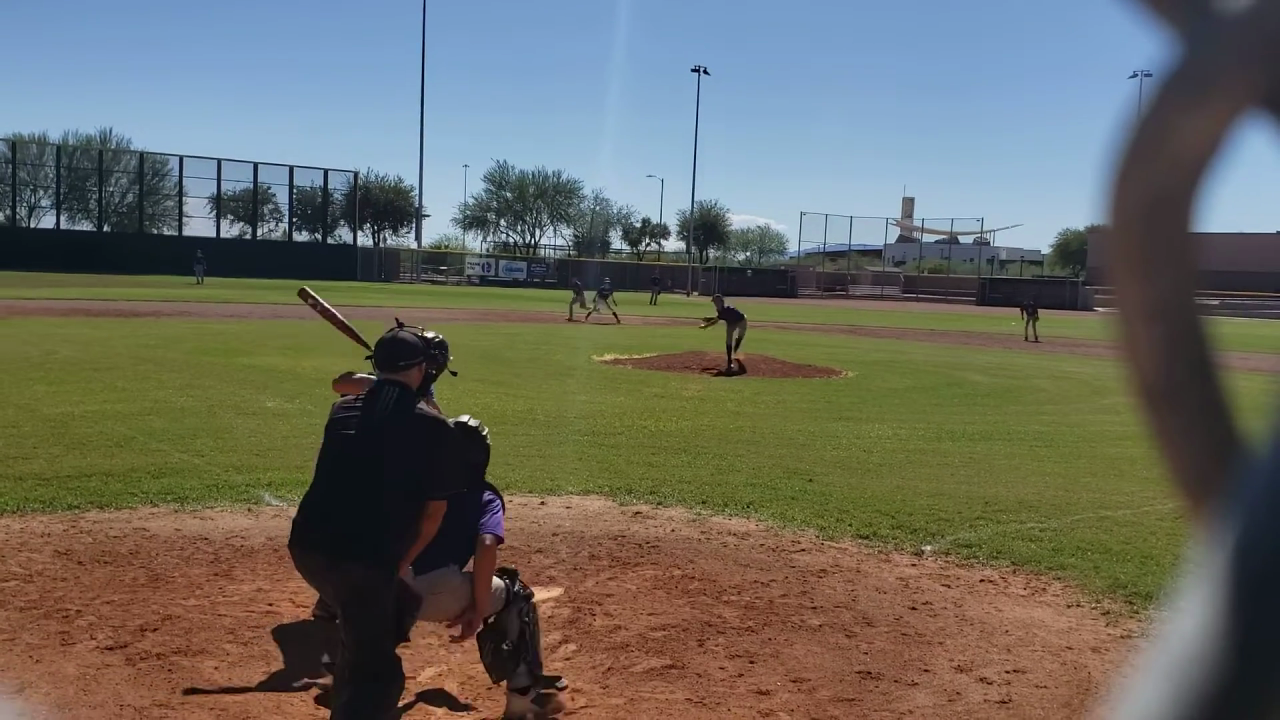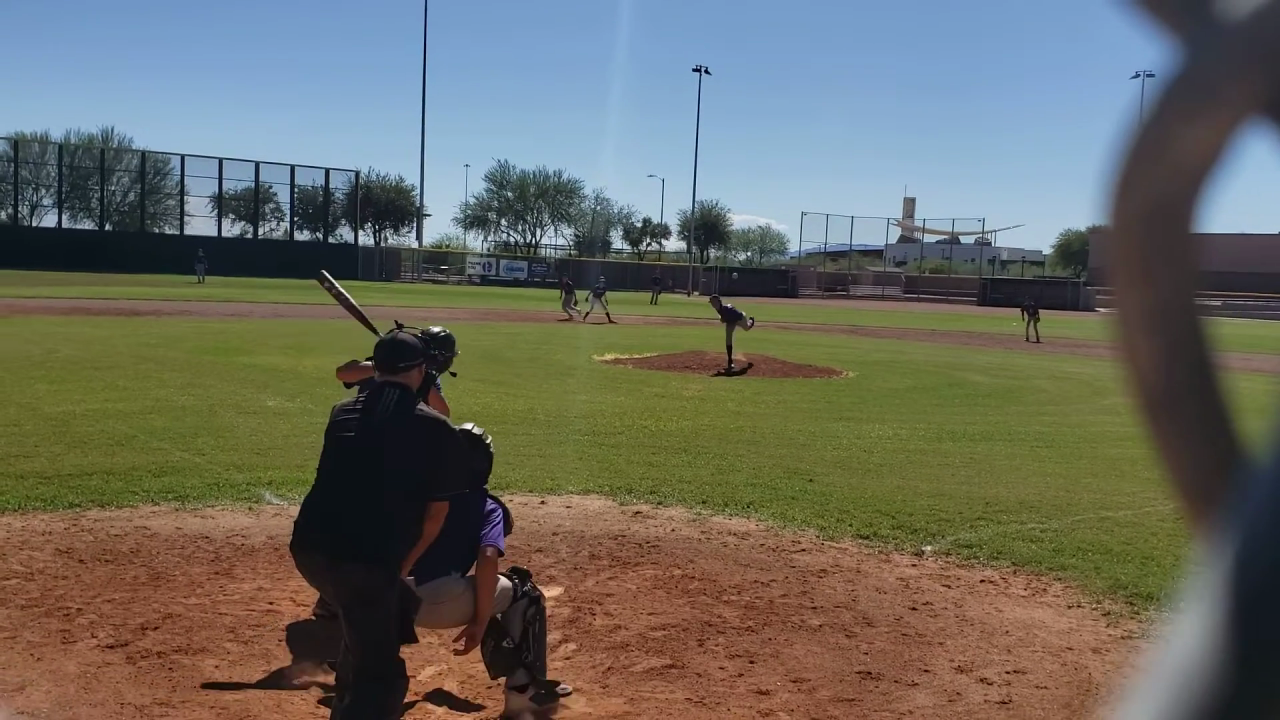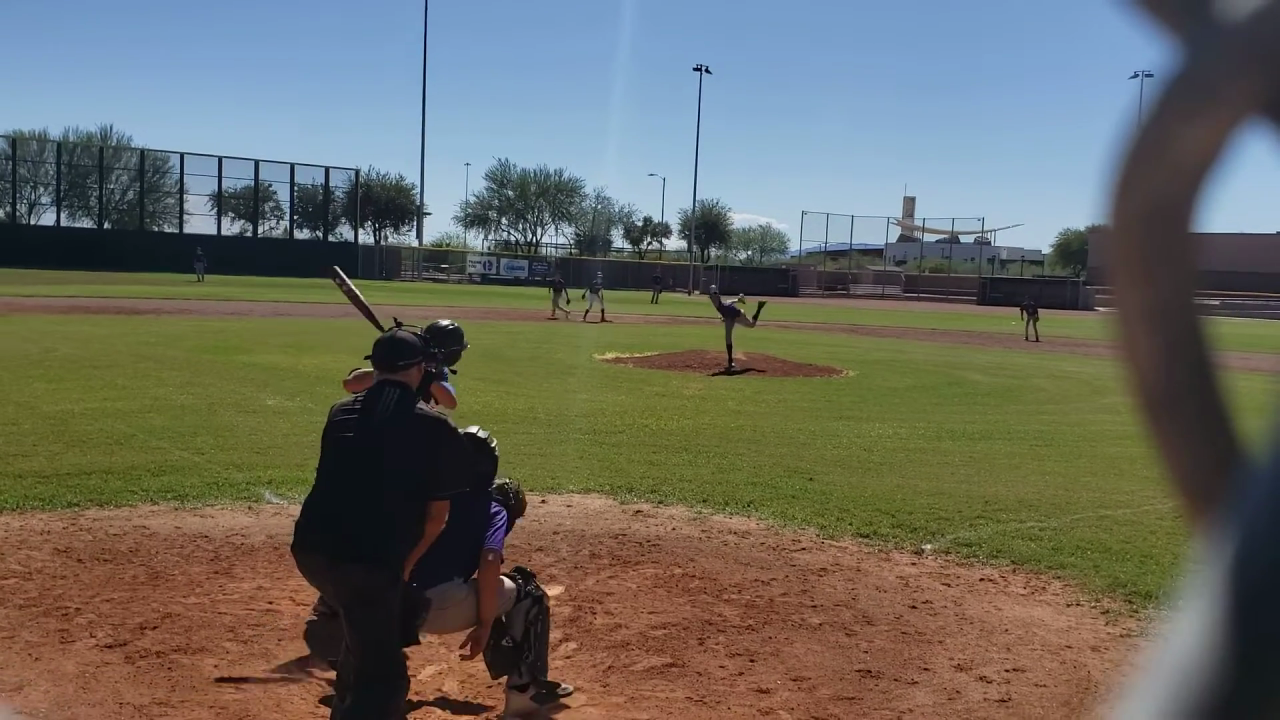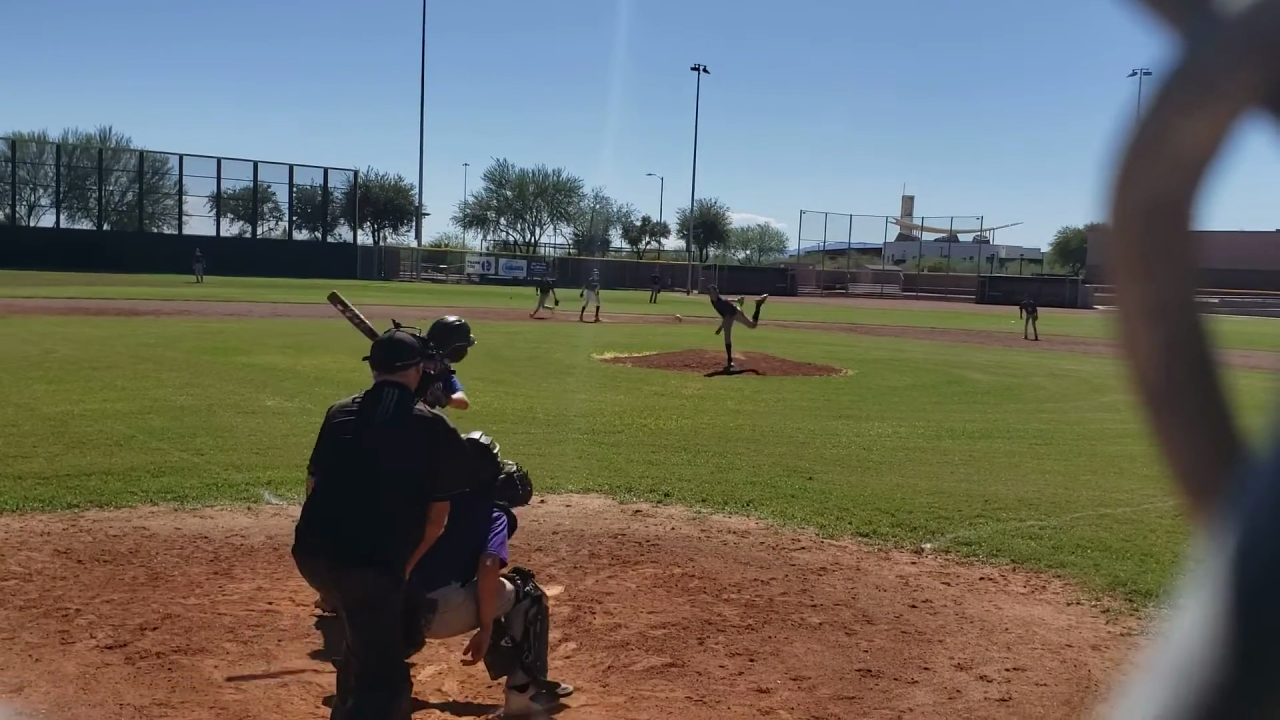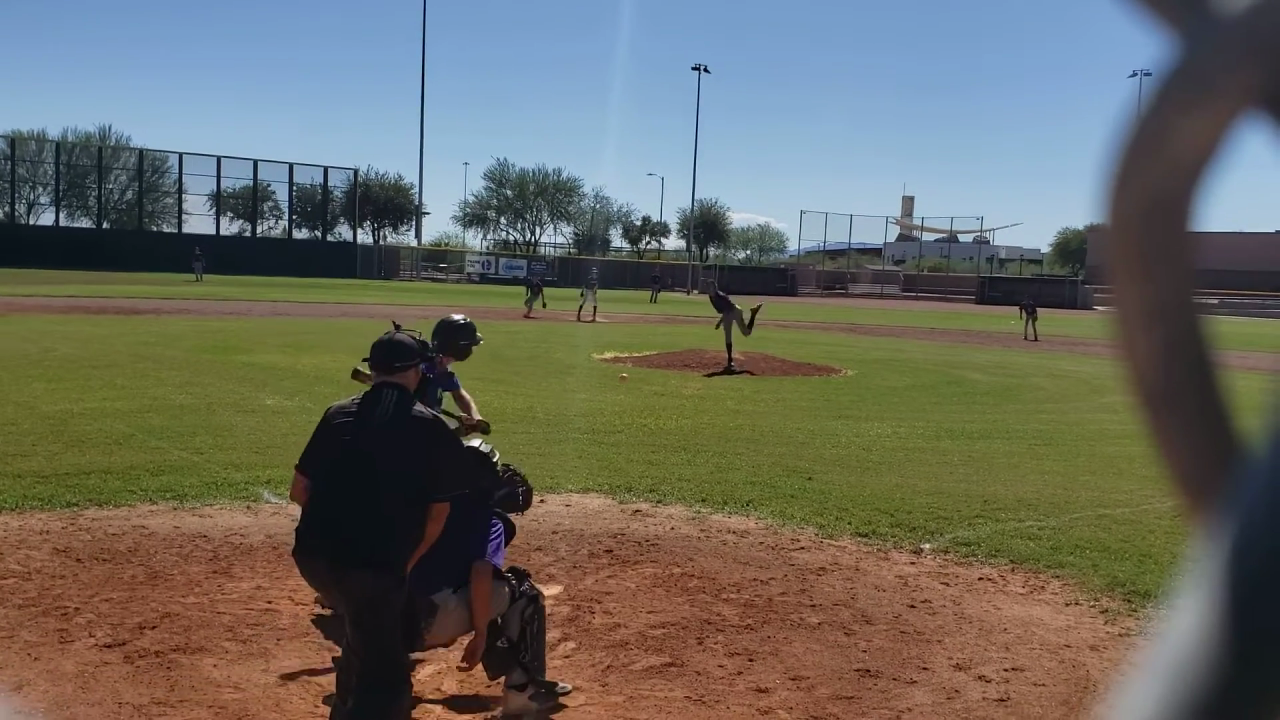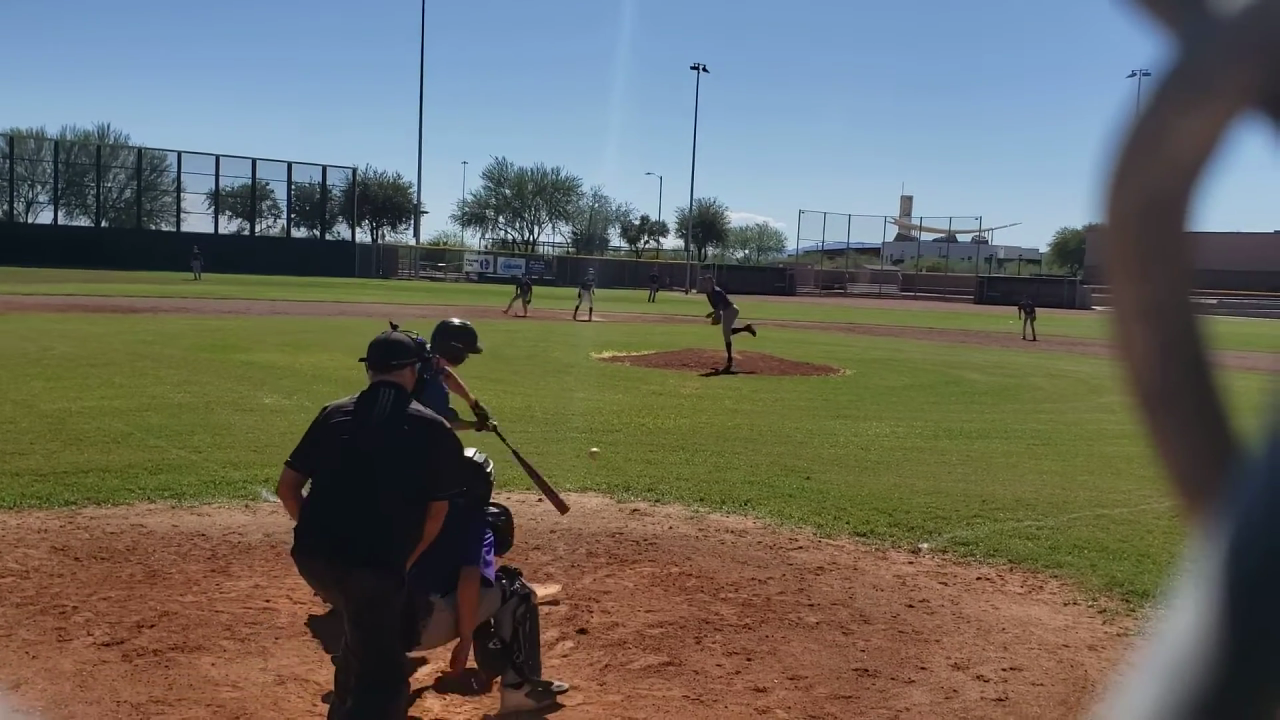
dt=0.1s
person 1, frame 1
left shoulder: (343, 409)
right shoulder: (434, 427)
right elbow: (433, 513)
right wrist: (401, 563)
left hip: (307, 544)
right hip: (363, 556)
left knee: (363, 622)
right knee: (377, 674)
person 1, frame 2
left shoulder: (343, 412)
right shoulder: (436, 429)
right elbow: (435, 514)
right wrist: (403, 564)
left hip: (309, 546)
right hip: (366, 558)
left knee: (374, 621)
right knee: (380, 677)
person 1, frame 3
left shoulder: (341, 412)
right shoulder: (437, 428)
right elbow: (436, 515)
right wrist: (404, 564)
left hip: (310, 547)
right hip: (367, 560)
left knee: (369, 624)
right knee: (383, 678)
person 1, frame 4
left shoulder: (340, 414)
right shoulder: (437, 429)
right elbow: (436, 517)
right wrist: (404, 564)
left hip: (311, 550)
right hip: (371, 561)
left knee: (368, 626)
right knee: (385, 680)
person 1, frame 5
left shoulder: (337, 415)
right shoulder: (437, 431)
left elbow: (299, 490)
right elbow: (436, 517)
right wrist: (404, 565)
left hip: (312, 552)
right hip: (371, 564)
left knee: (369, 626)
right knee: (386, 681)
person 1, frame 6
left shoulder: (334, 414)
right shoulder: (434, 430)
left elbow: (287, 486)
right elbow: (435, 515)
right wrist: (402, 563)
left hip: (312, 554)
right hip: (373, 562)
left knee: (367, 627)
right knee: (382, 681)
person 2, frame 1
right shoulder: (483, 495)
right elbow: (486, 545)
right wrist: (478, 610)
right hip: (434, 588)
right knee: (514, 593)
right ankle: (524, 693)
person 2, frame 2
right shoulder: (485, 506)
right elbow: (487, 558)
right wrist: (480, 623)
right hip: (437, 599)
right knee: (522, 590)
right ankle: (524, 692)
person 2, frame 3
right shoulder: (492, 507)
right elbow: (489, 562)
right wrist: (486, 625)
right hip: (441, 604)
right knee: (525, 591)
right ankle: (526, 690)
person 2, frame 4
right shoulder: (491, 512)
right elbow: (488, 567)
right wrist: (486, 628)
right hip: (438, 610)
right knee: (525, 592)
right ankle: (524, 689)
person 2, frame 5
right shoulder: (488, 519)
right elbow: (481, 575)
right wrist: (481, 636)
right hip: (434, 615)
right knee: (521, 591)
right ankle: (523, 689)
person 2, frame 6
right shoulder: (479, 526)
right elbow: (469, 581)
right wrist: (465, 641)
right hip: (422, 625)
right knee: (514, 590)
right ankle: (520, 686)
